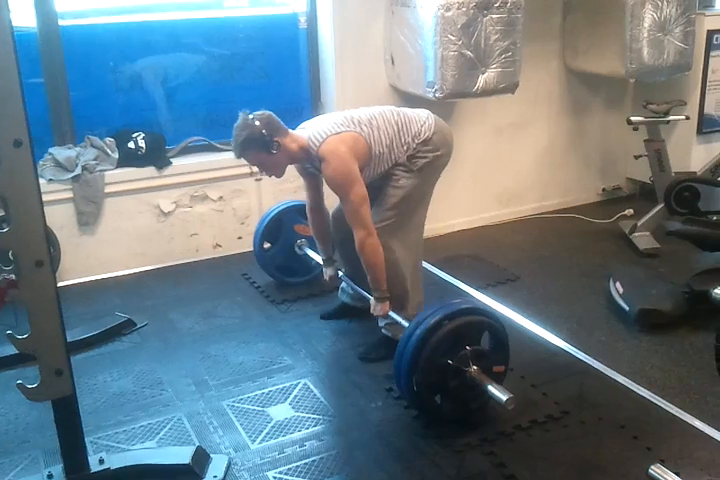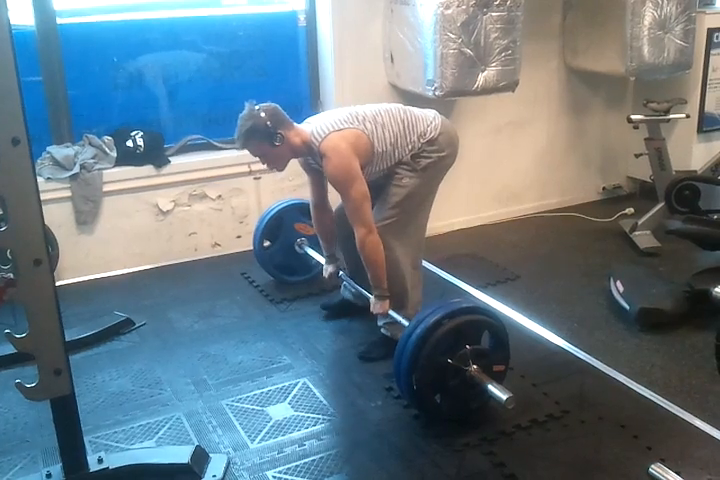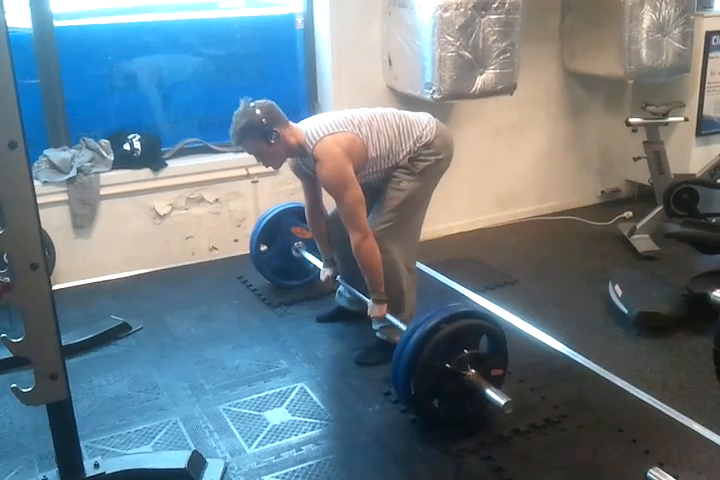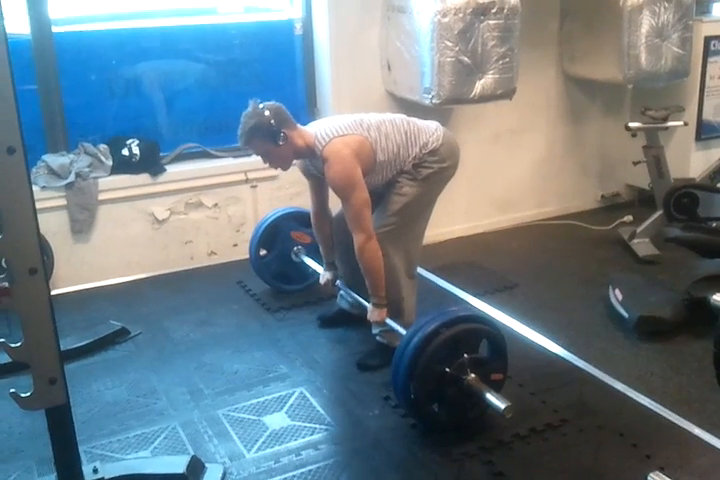
dt=0.4s
person 1, frame 1
left shoulder: (333, 156)
right shoulder: (301, 145)
left elbow: (365, 233)
right elbow: (316, 209)
left wrist: (381, 296)
right wrist: (328, 260)
left hip: (427, 142)
right hip: (396, 146)
left knee: (388, 232)
right knee: (343, 220)
left ankle: (399, 330)
right ankle: (357, 299)
person 1, frame 2
left shoulder: (335, 153)
right shoulder: (306, 142)
left elbow: (366, 230)
right elbow: (320, 206)
left wrist: (381, 295)
right wrist: (331, 258)
left hip: (431, 142)
right hip: (400, 146)
left knee: (389, 232)
right knee: (346, 220)
left ankle: (398, 330)
right ankle: (357, 296)
person 1, frame 3
left shoulder: (329, 157)
right shoulder: (299, 147)
left elbow: (361, 235)
right elbow: (314, 211)
left wrist: (379, 300)
right wrist: (328, 262)
left hip: (427, 146)
right hip: (394, 151)
left knee: (386, 236)
right knee: (340, 225)
left ankle: (394, 335)
right ankle: (353, 302)
person 1, frame 4
left shoulder: (337, 158)
right shoulder: (308, 149)
left elbow: (365, 238)
right elbow: (319, 212)
left wrist: (378, 303)
right wrist: (329, 265)
left hip: (432, 153)
right hip: (400, 157)
left knee: (387, 239)
right knee: (343, 227)
left ankle: (395, 338)
right ankle: (353, 305)
